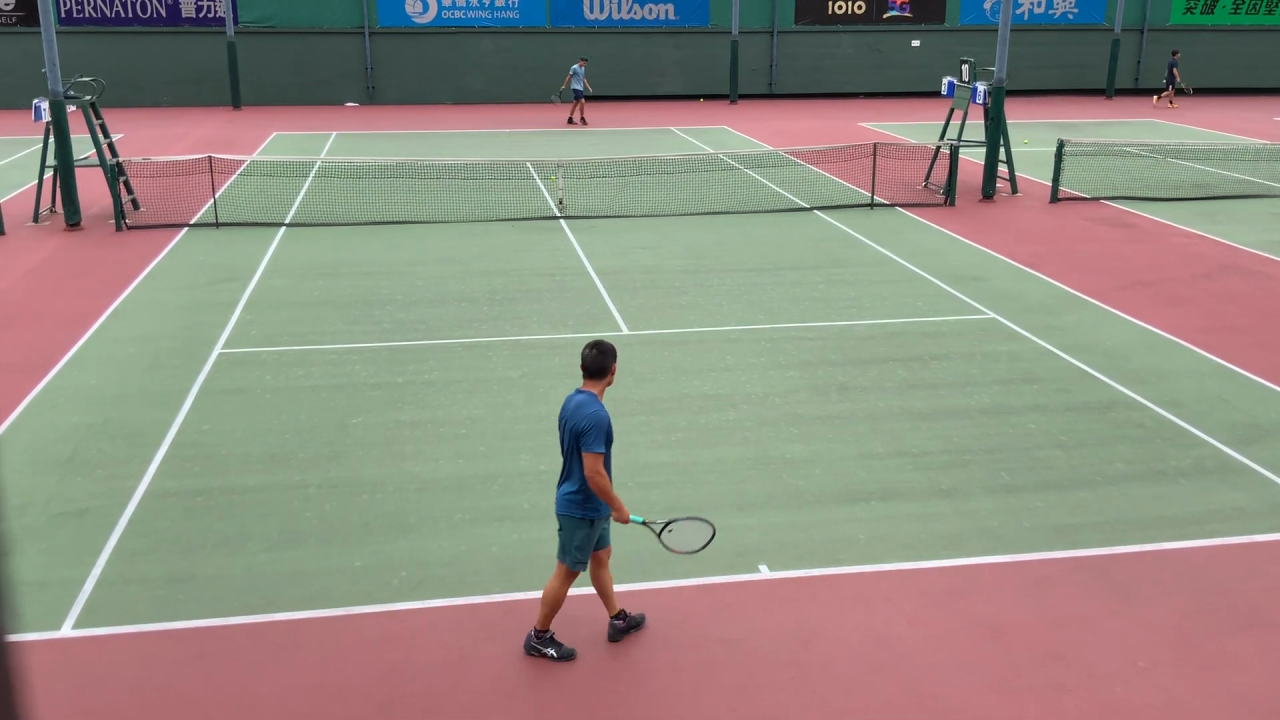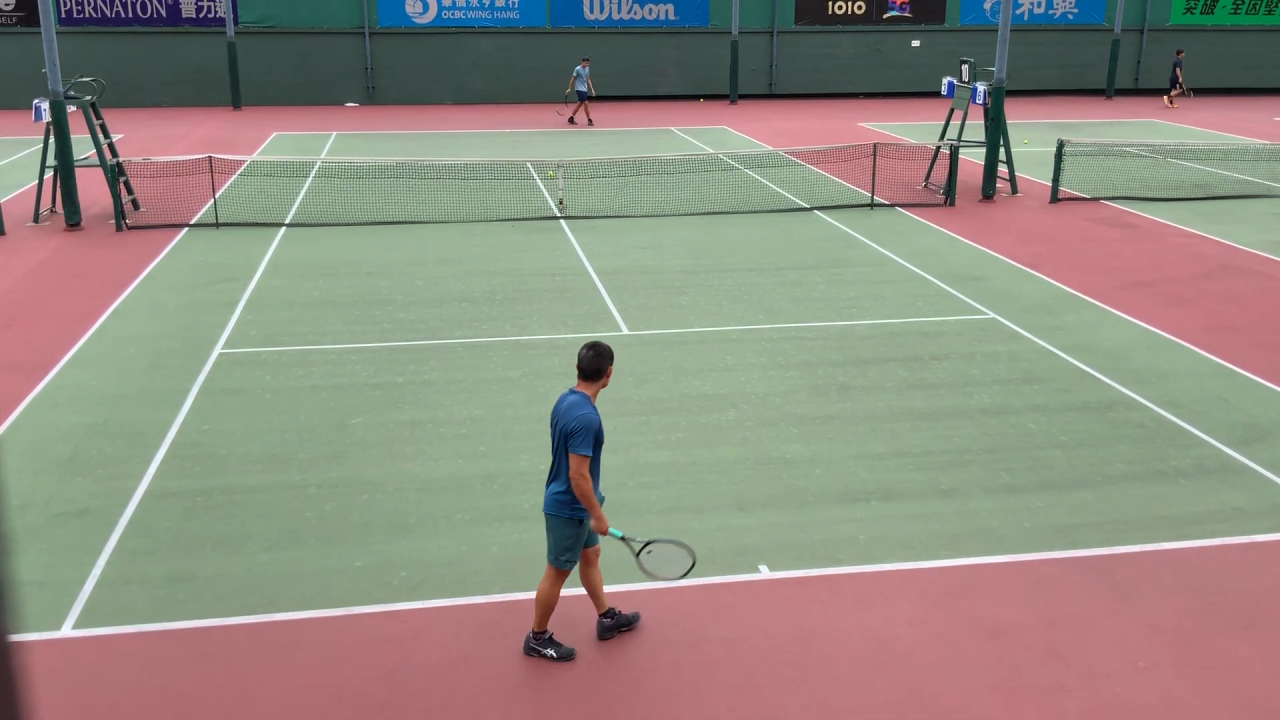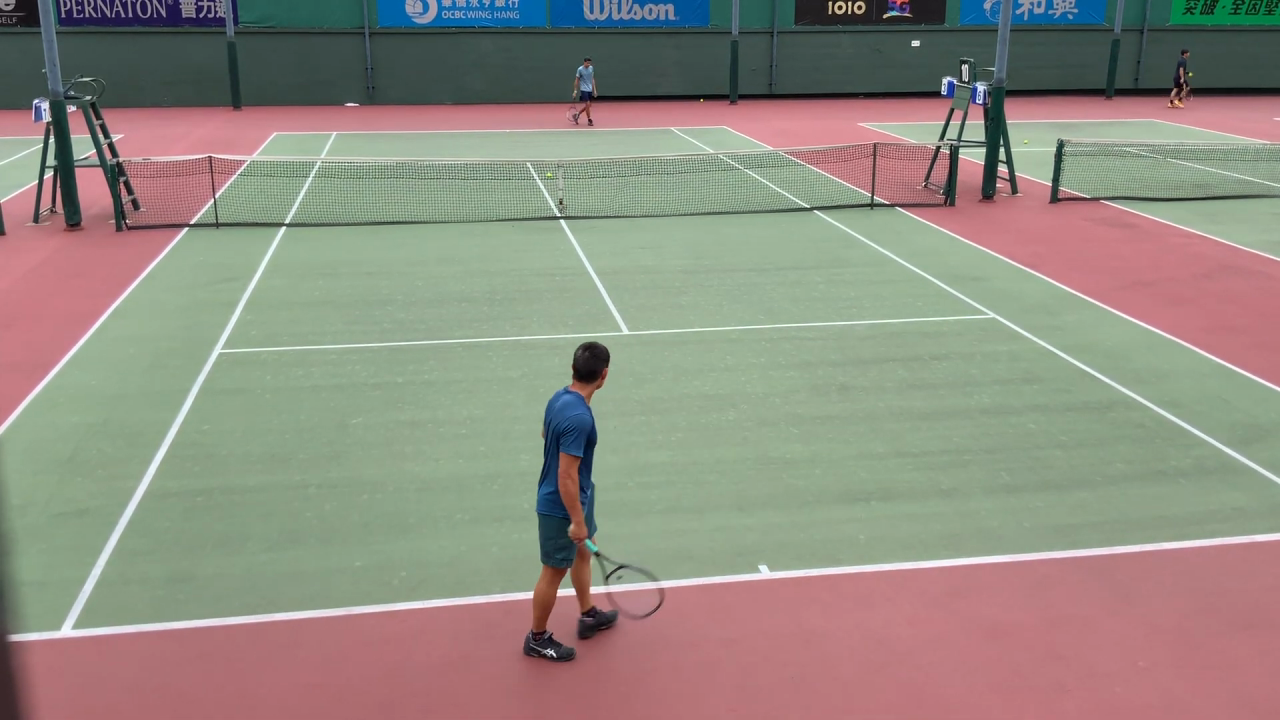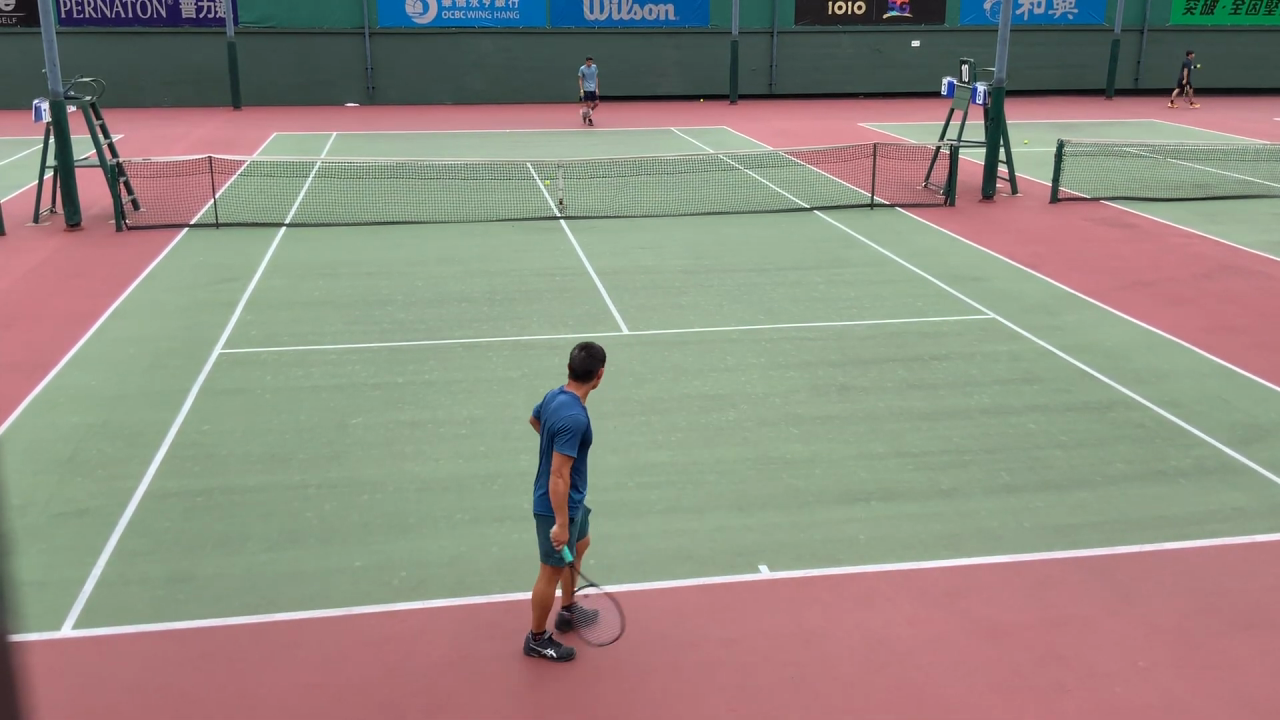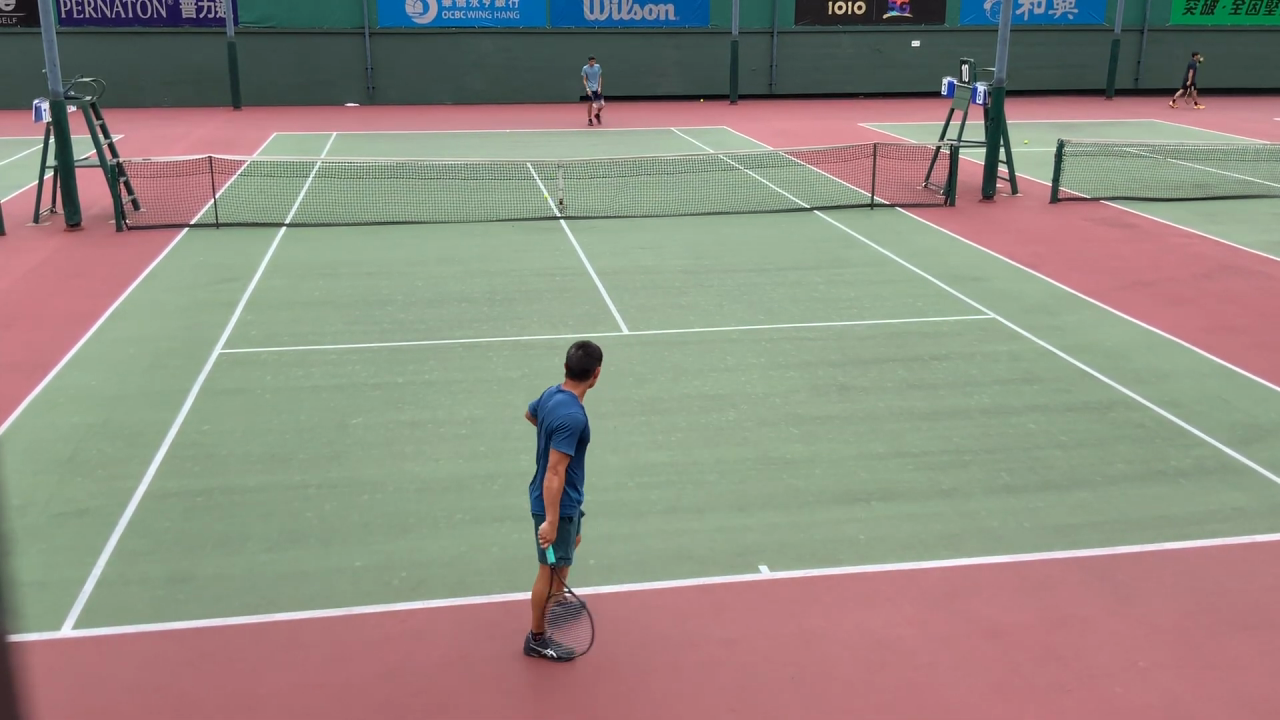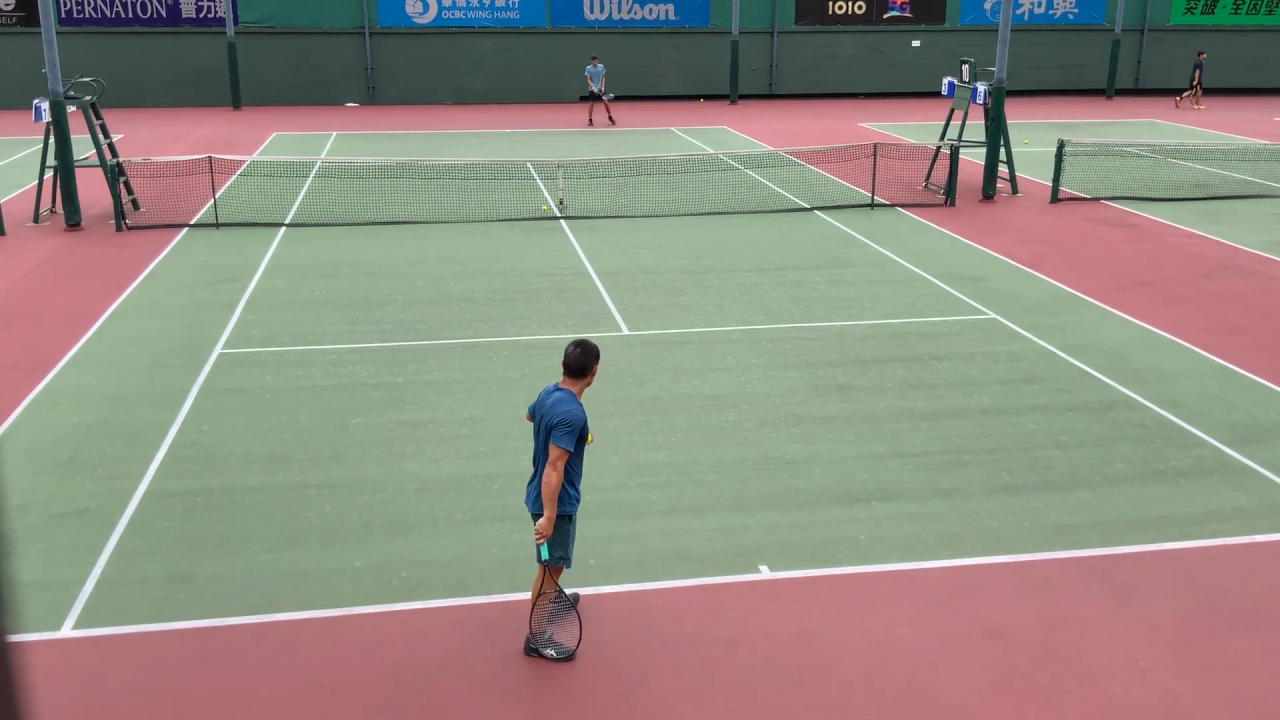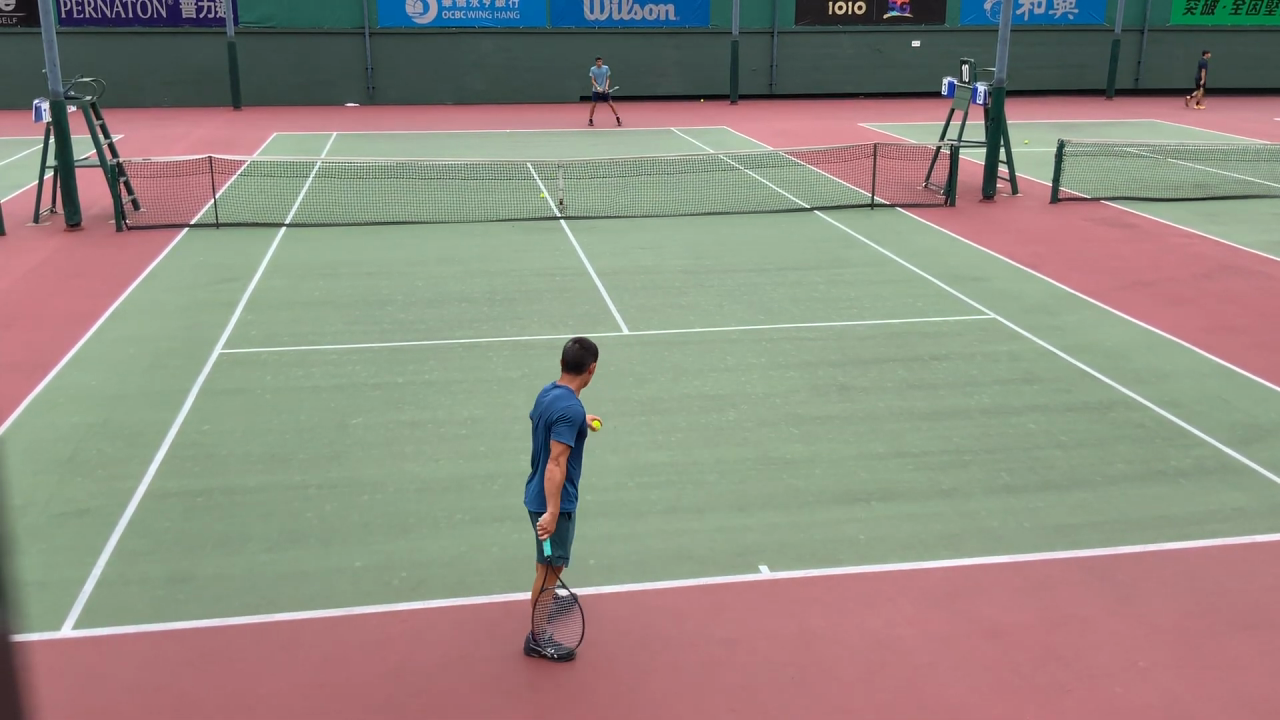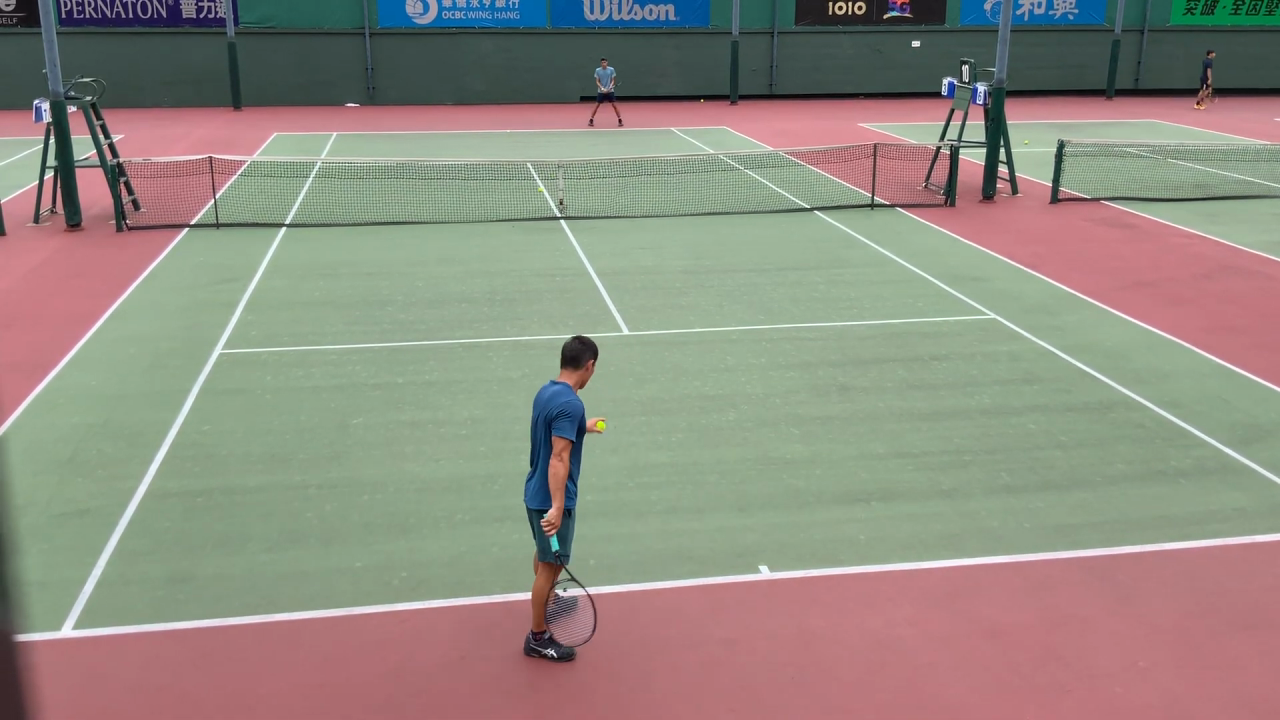
dt=0.1s
person 1, frame 1
left shoulder: (573, 400)
right shoulder: (595, 416)
right elbow: (595, 473)
right wrist: (618, 507)
left hip: (577, 499)
right hip: (582, 506)
left knee: (601, 557)
right knee: (568, 571)
left ankle: (617, 618)
right ankle: (538, 637)
person 1, frame 2
left shoulder: (566, 399)
right shoulder: (585, 417)
right elbow: (579, 475)
right wrist: (598, 515)
left hip: (568, 500)
right hip: (568, 506)
left knee: (590, 556)
right knee: (558, 572)
left ankle: (607, 617)
right ankle: (537, 638)
person 1, frame 3
left shoulder: (560, 397)
right shoulder: (579, 418)
right elbow: (567, 475)
right wrist: (578, 521)
left hip: (568, 499)
right hip: (560, 505)
left knee: (583, 554)
right knee: (555, 570)
left ankle: (589, 614)
right ankle: (537, 638)
person 1, frame 4
left shoulder: (554, 396)
right shoulder: (574, 418)
left elbow: (534, 419)
right elbow: (559, 474)
right wrist: (561, 522)
left hip: (570, 500)
right hip: (557, 504)
left knee: (580, 545)
right knee: (553, 569)
left ankle: (567, 610)
right ankle: (536, 638)
person 1, frame 5
left shoulder: (550, 394)
right shoulder: (573, 416)
left elbow: (529, 413)
right elbow: (555, 472)
right wrist: (551, 520)
left hip: (560, 500)
right hip: (557, 503)
left knee: (572, 542)
right knee: (552, 568)
right ankle: (536, 638)
person 1, frame 6
left shoulder: (548, 393)
right shoulder: (572, 413)
left elbow: (532, 415)
right elbow: (554, 467)
right wrist: (548, 516)
left hip: (550, 497)
right hip: (555, 501)
left knee: (555, 560)
right knee: (551, 567)
right ankle: (536, 638)
person 1, frame 7
left shoulder: (548, 393)
right shoulder: (570, 408)
right elbow: (556, 462)
right wrist: (552, 511)
left hip: (536, 494)
right hip: (552, 500)
left knee: (548, 558)
right knee: (551, 566)
right ankle: (537, 639)
person 1, frame 8
left shoulder: (546, 391)
right shoulder: (570, 403)
right elbow: (559, 457)
left wrist: (583, 426)
right wrist: (557, 507)
left hip: (536, 492)
right hip: (552, 497)
left knee: (545, 553)
right knee: (551, 565)
left ankle: (545, 601)
right ankle: (538, 637)
